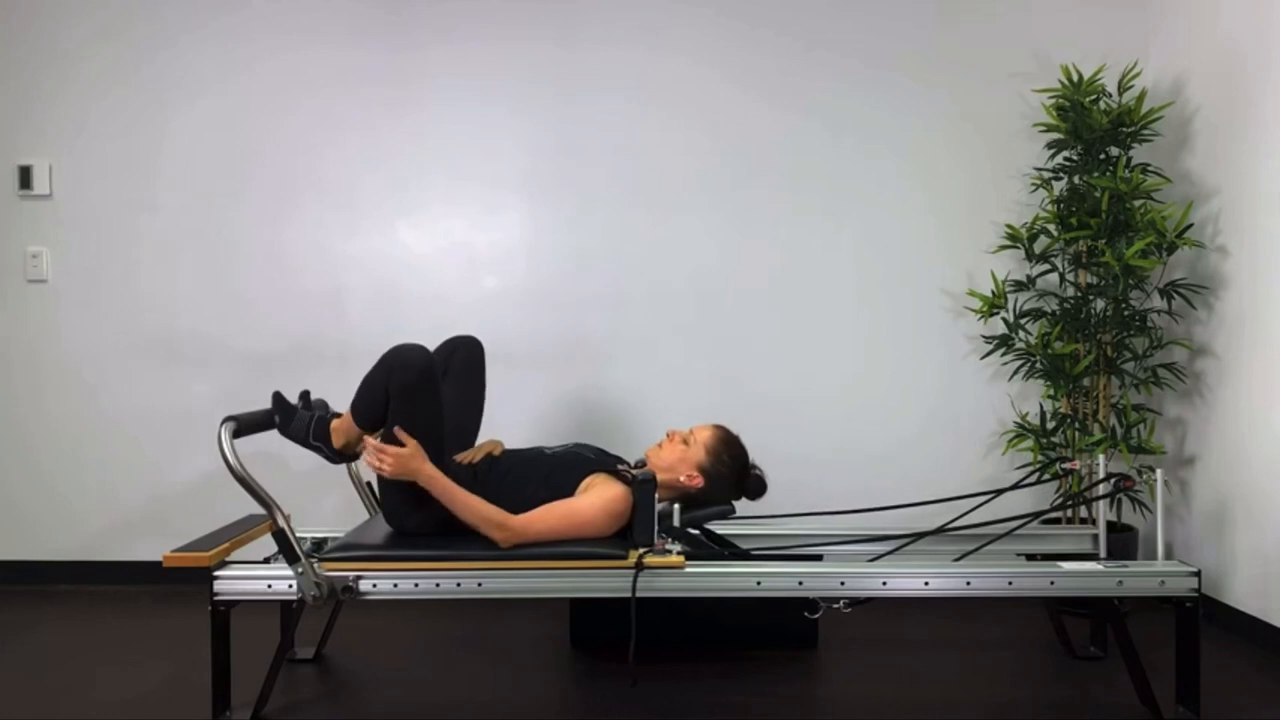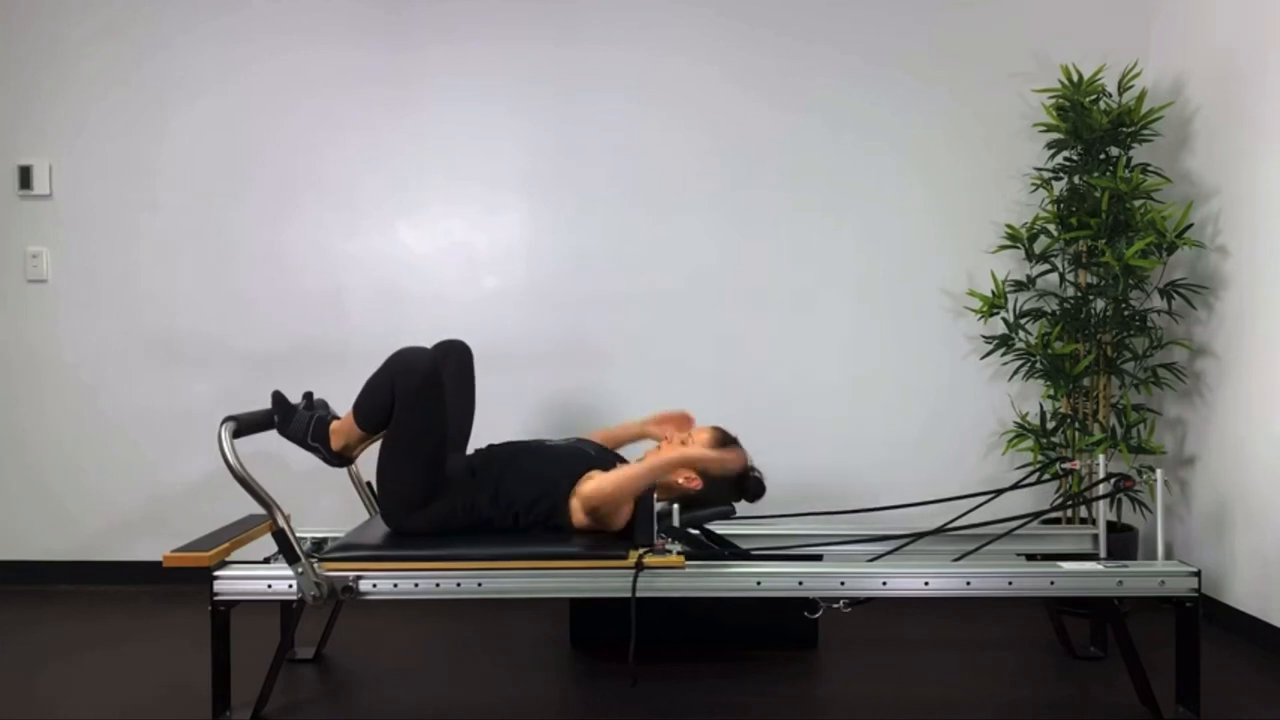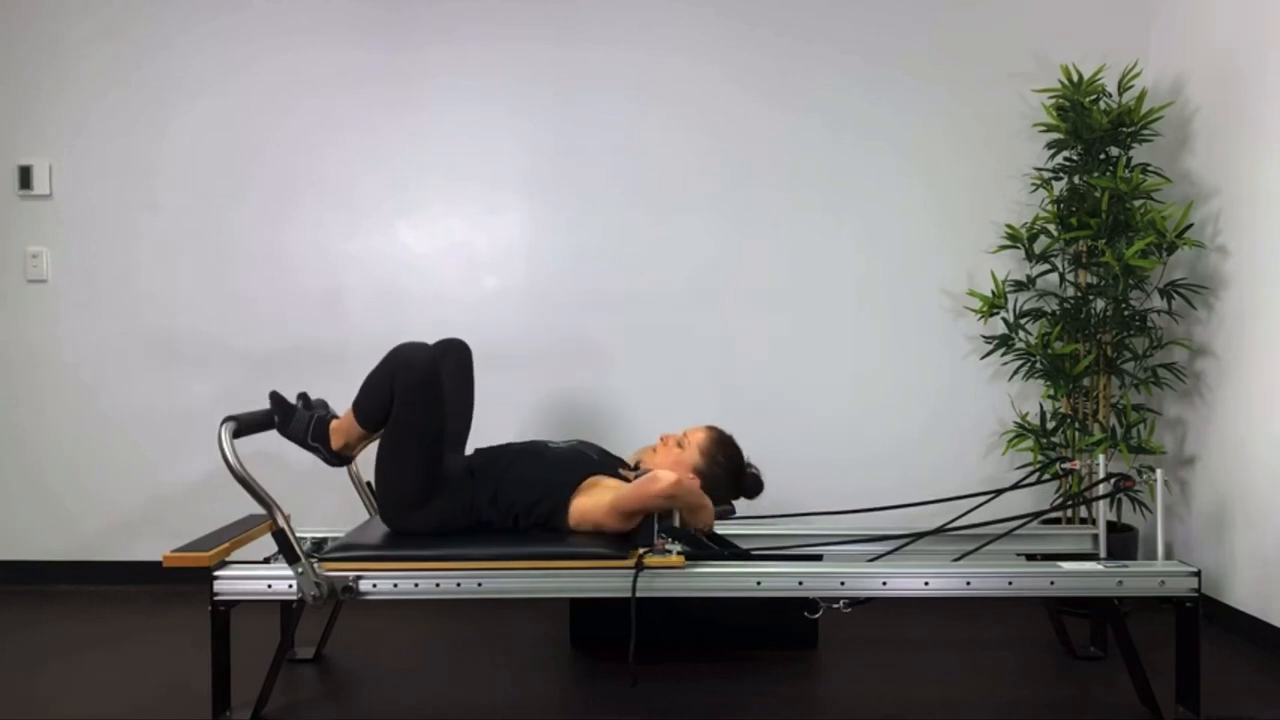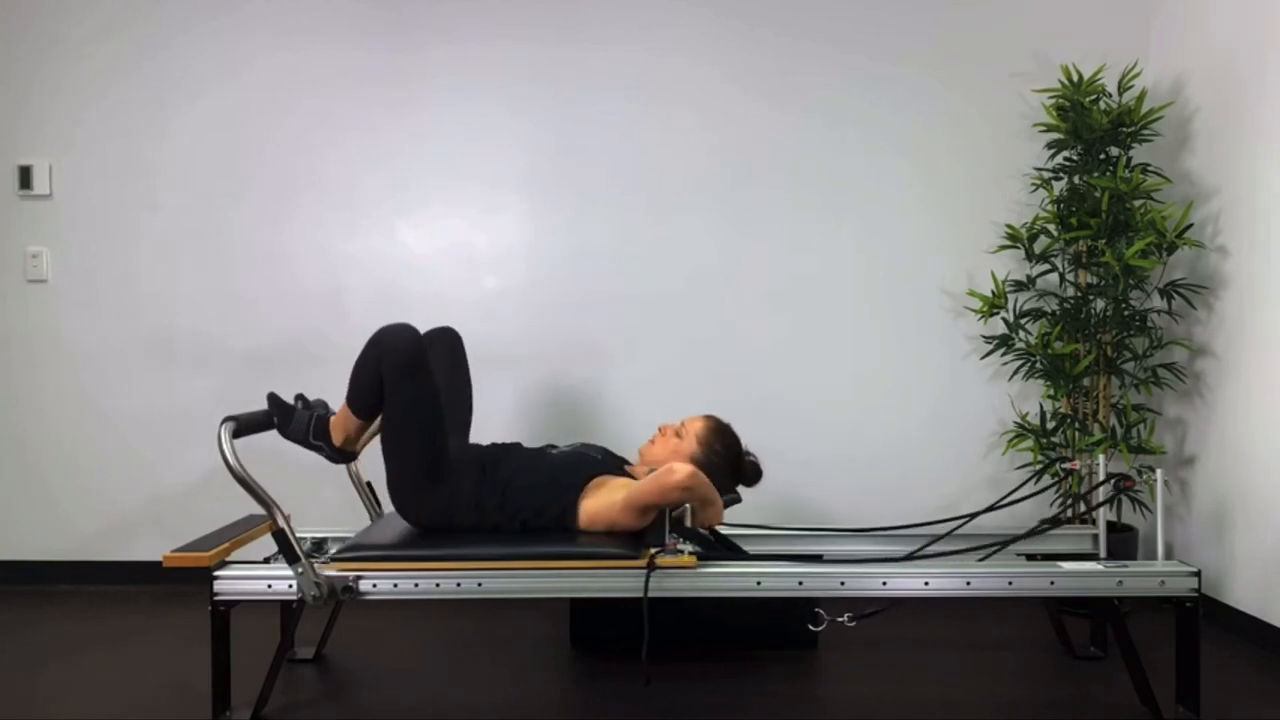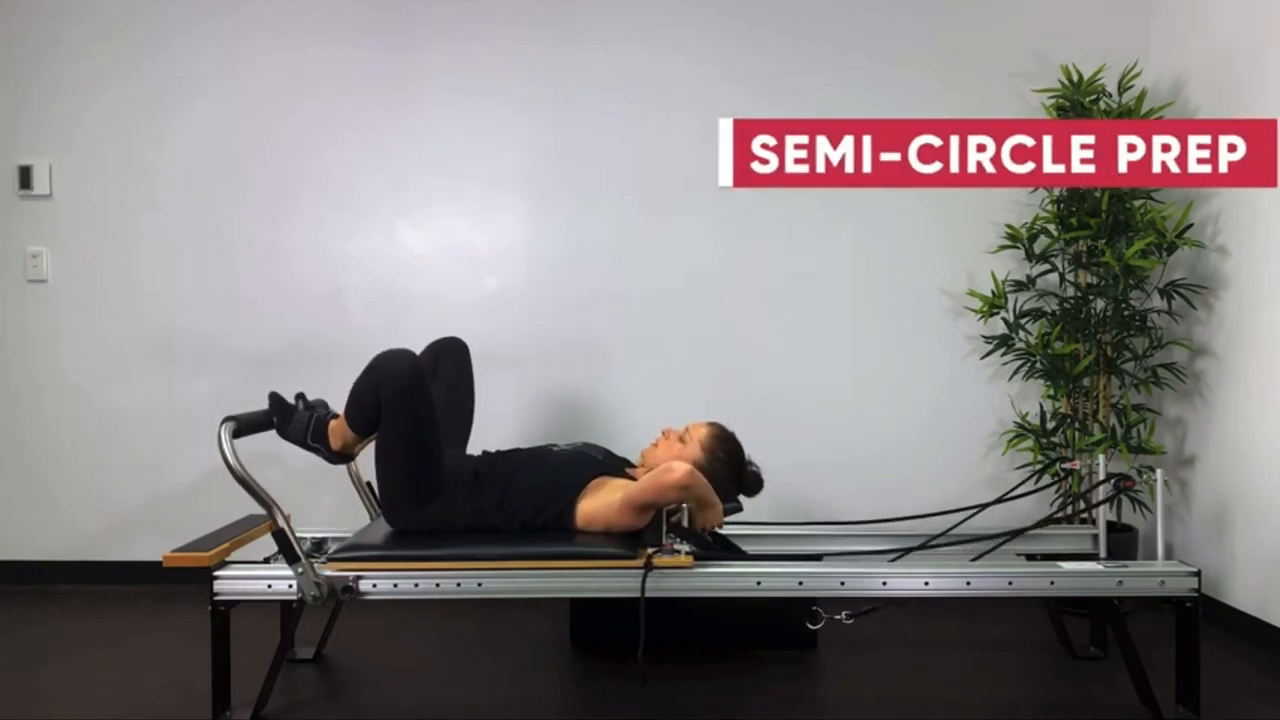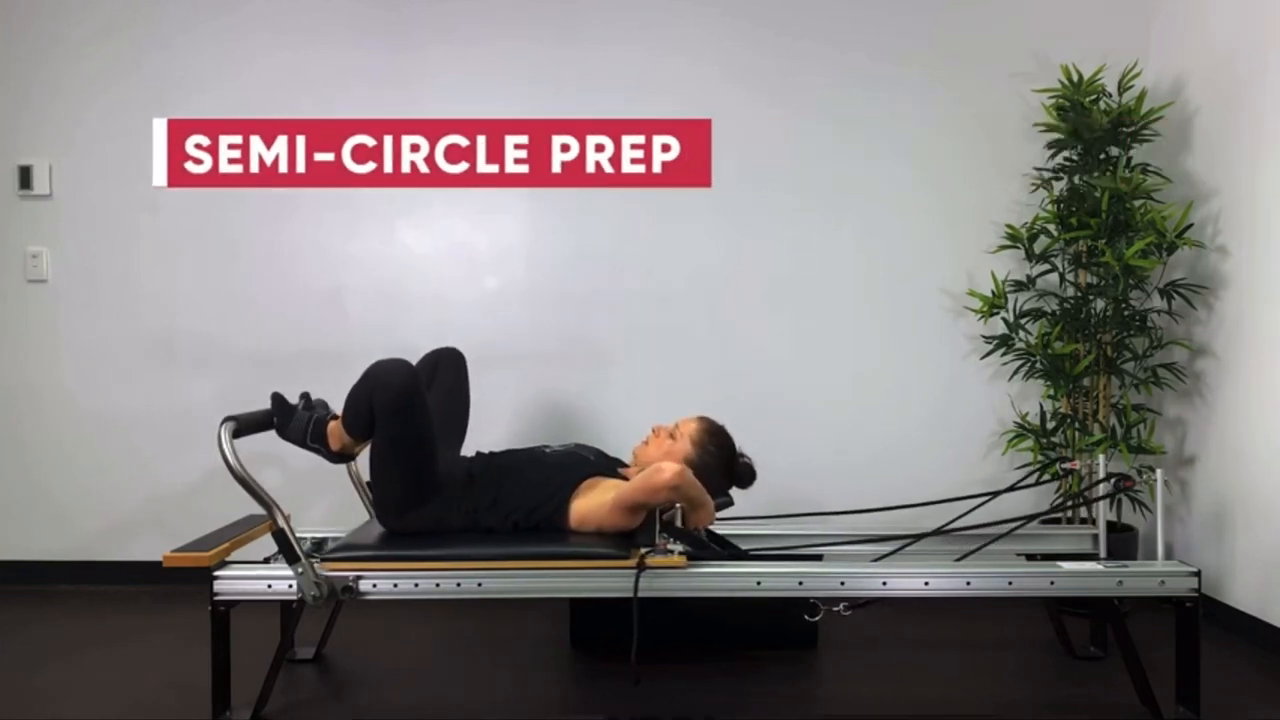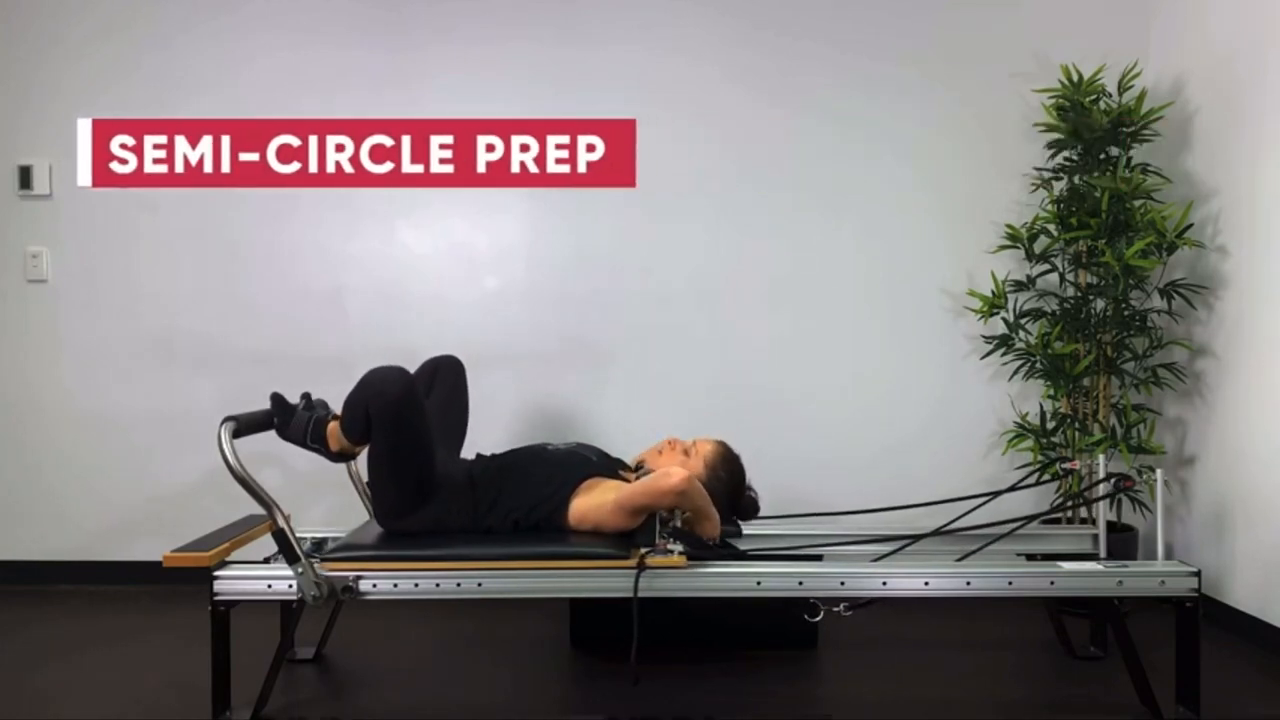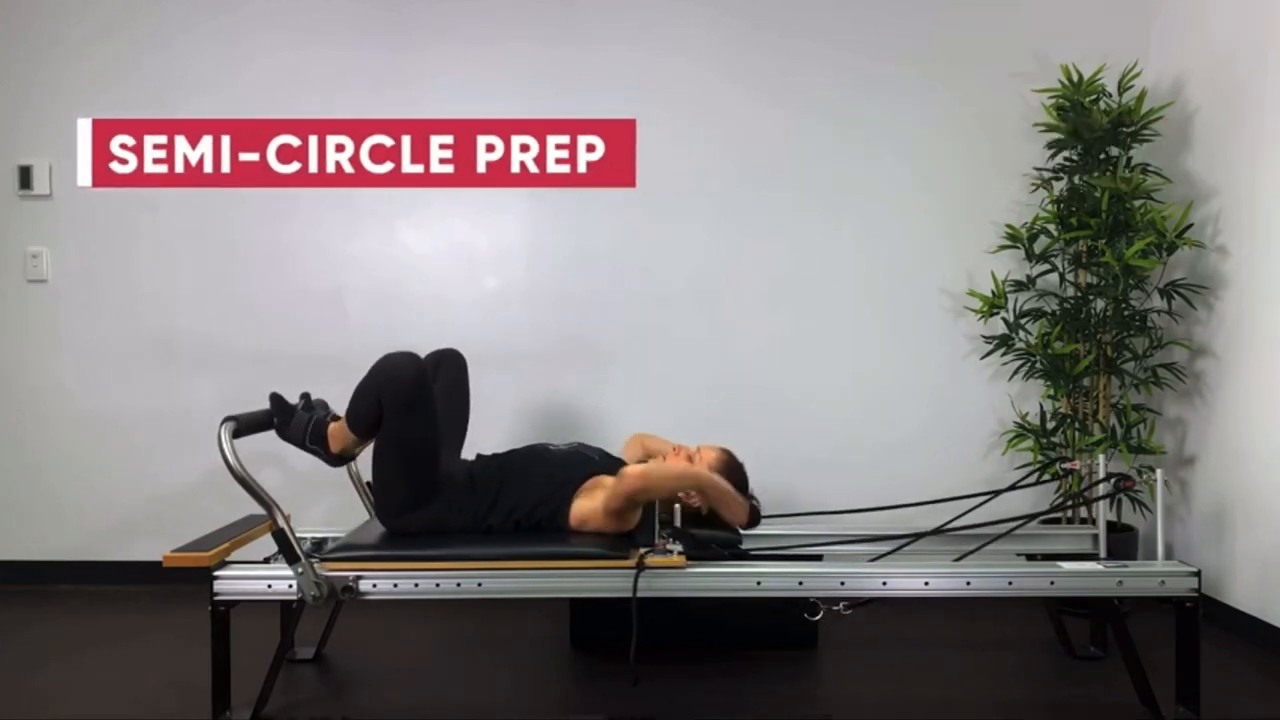
dt=0.5s
person 1, frame 1
left shoulder: (617, 502)
right shoulder: (628, 477)
left elbow: (509, 530)
left wrist: (425, 474)
right wrist: (499, 449)
left hip: (424, 506)
right hip: (454, 478)
left knee: (410, 361)
right knee: (463, 348)
left ankle: (339, 437)
right ankle: (346, 430)
person 1, frame 2
left shoulder: (616, 509)
right shoulder: (627, 481)
left elbow: (590, 493)
right elbow: (584, 453)
left wrist: (692, 456)
right wrist: (645, 427)
left hip: (423, 506)
right hip: (453, 479)
left knee: (414, 366)
right knee: (450, 354)
left ankle: (334, 441)
right ankle: (342, 431)
person 1, frame 3
left shoulder: (622, 506)
right shoulder: (625, 474)
left elbow: (664, 483)
left wrist: (699, 507)
left hip: (423, 506)
right hip: (454, 478)
left knee: (414, 361)
right knee: (450, 352)
left ankle: (333, 438)
right ankle: (340, 430)
person 1, frame 4
left shoulder: (629, 506)
right shoulder: (629, 476)
left elbow: (680, 478)
left wrist: (708, 507)
left hip: (435, 495)
right hip: (460, 473)
left knee: (398, 341)
right knee: (439, 340)
left ankle: (335, 436)
right ankle: (343, 428)
person 1, frame 5
left shoulder: (628, 506)
right shoulder: (627, 475)
left elbow: (676, 477)
left wrist: (708, 508)
left hip: (429, 504)
right hip: (454, 477)
left knee: (398, 368)
right knee: (449, 350)
left ankle: (332, 439)
right ankle: (341, 428)
person 1, frame 6
left shoulder: (620, 506)
right shoulder: (622, 478)
left elbow: (666, 478)
left wrist: (700, 507)
left hip: (423, 507)
right hip: (448, 481)
left knee: (394, 377)
right knee: (445, 361)
left ankle: (333, 439)
right ankle: (341, 431)
person 1, frame 7
left shoulder: (625, 509)
right shoulder: (625, 474)
left elbow: (675, 482)
left wrist: (705, 516)
left hip: (424, 507)
right hip: (452, 480)
left knee: (389, 384)
right knee: (444, 368)
left ankle: (332, 438)
right ankle: (340, 430)
person 1, frame 8
left shoulder: (623, 511)
right shoulder: (628, 485)
left elbow: (647, 475)
right elbow: (639, 442)
left wrist: (718, 491)
left hip: (423, 508)
right hip: (449, 486)
left knee: (402, 371)
right knee: (445, 362)
left ankle: (333, 441)
right ankle: (339, 430)
